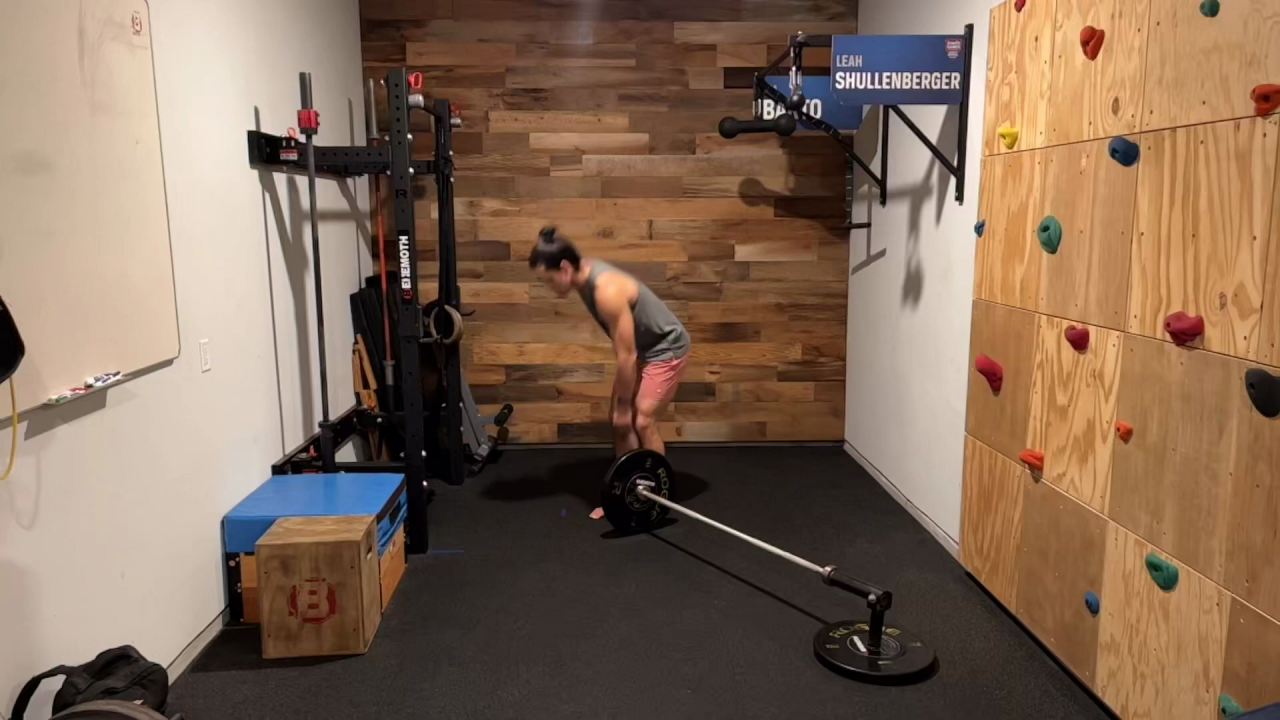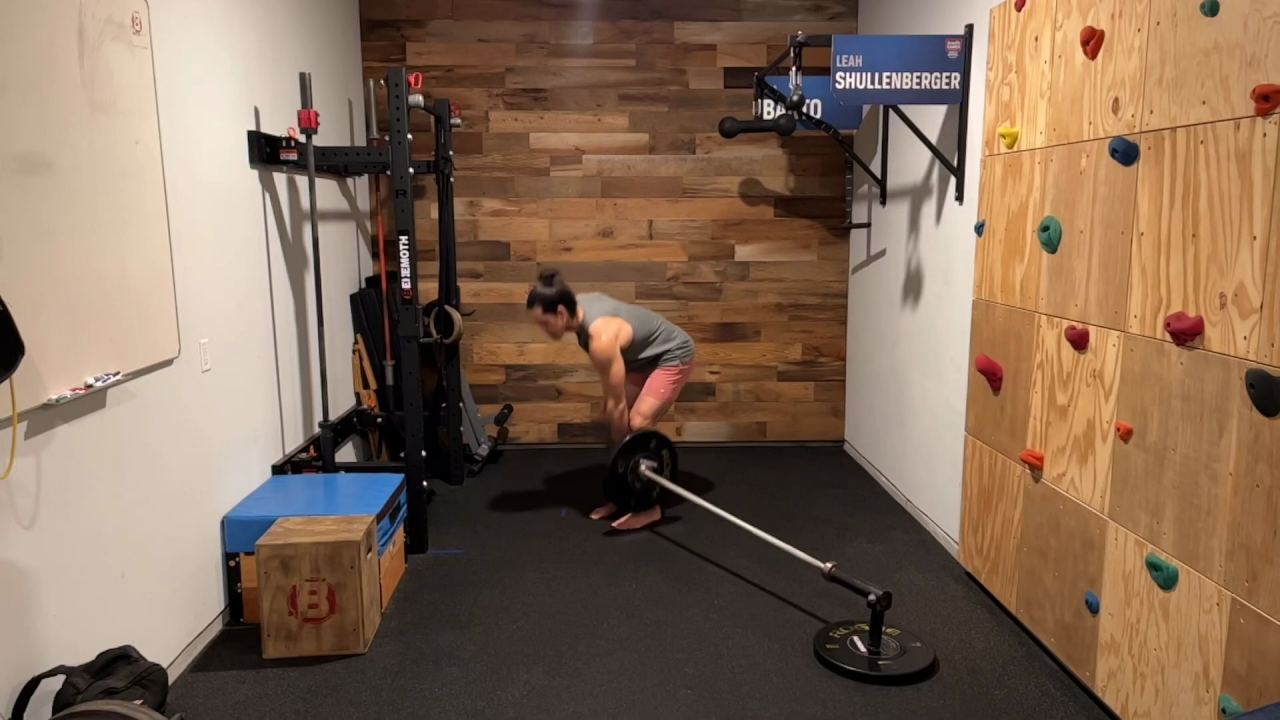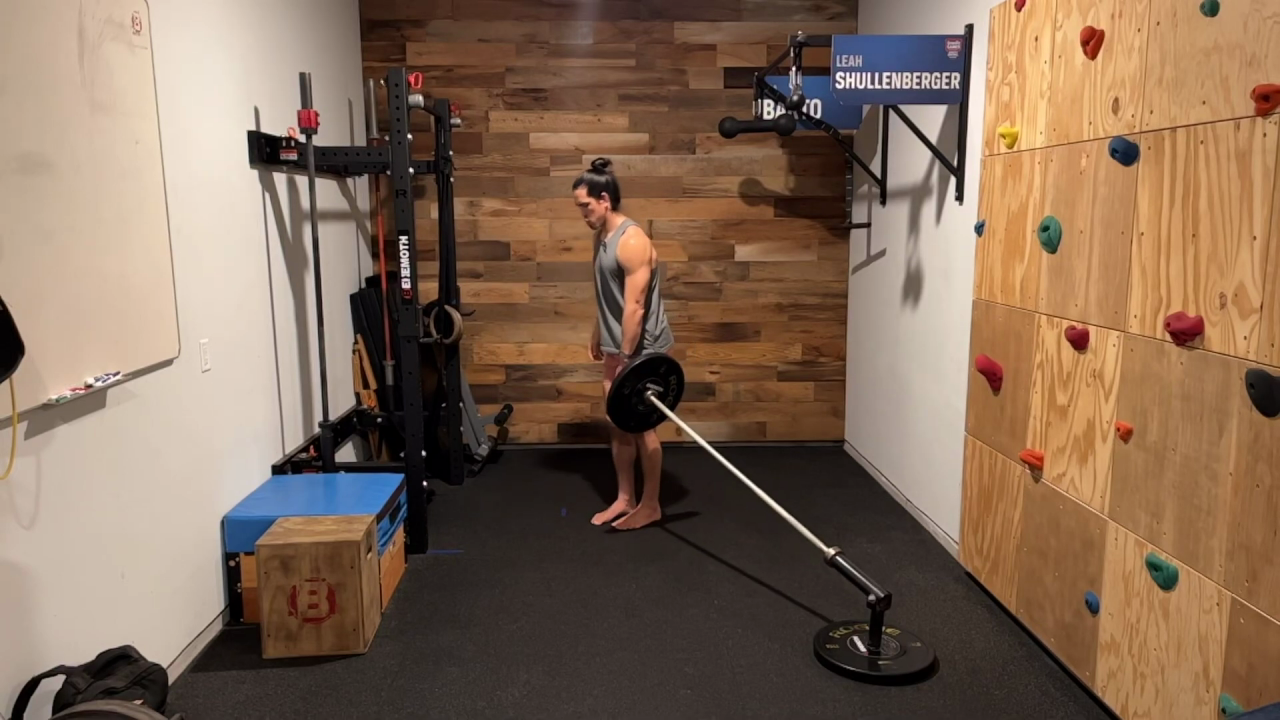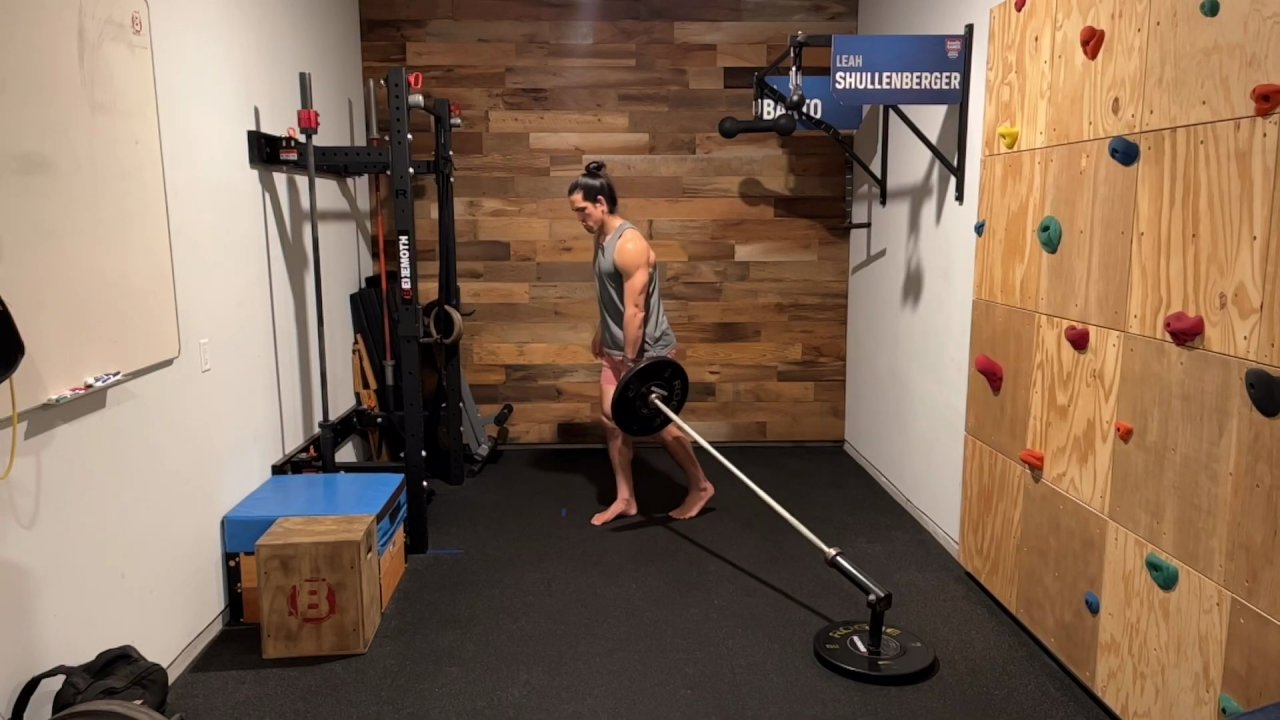
dt=1s
person 1, frame 1
left shoulder: (606, 290)
right shoulder: (585, 278)
left elbow: (627, 354)
left wrist: (623, 404)
left hip: (666, 347)
right hip: (641, 348)
left knee: (642, 421)
right knee: (621, 421)
person 1, frame 2
left shoulder: (601, 338)
right shoulder: (578, 304)
left elbow: (616, 403)
left hip: (674, 355)
right hip: (646, 353)
left knee: (639, 422)
right knee: (616, 419)
left ankle: (649, 506)
person 1, frame 3
left shoulder: (632, 242)
right shoulder: (602, 237)
left elbow: (635, 307)
left wrist: (628, 359)
right wrist: (598, 336)
left hip: (642, 350)
right hip: (616, 348)
left knee: (640, 427)
right knee: (617, 425)
left ankle: (650, 504)
right ankle: (625, 498)
person 1, frame 4
left shoulder: (630, 244)
right shoulder: (602, 238)
left elbow: (635, 310)
left wrist: (632, 365)
right wrist: (599, 334)
left hip: (646, 352)
right hip: (616, 350)
left knee: (660, 424)
right knee: (613, 422)
left ankle: (700, 486)
right ankle: (625, 499)
